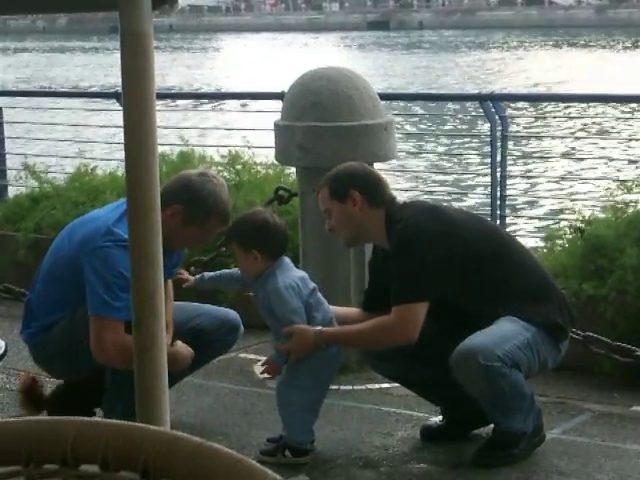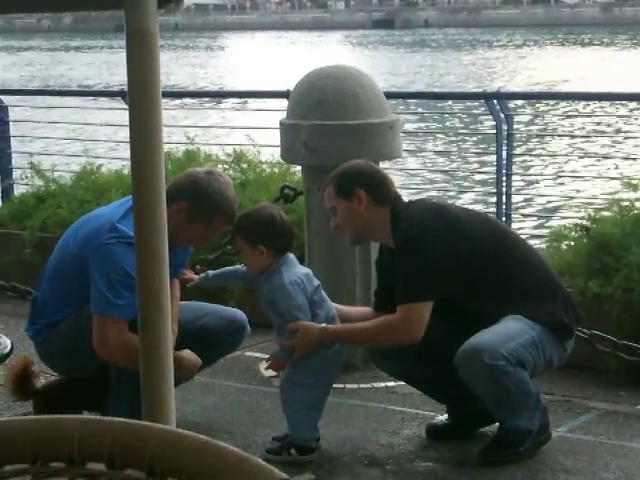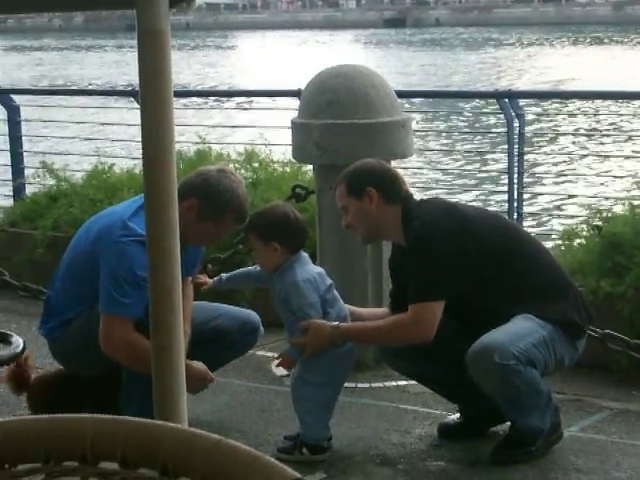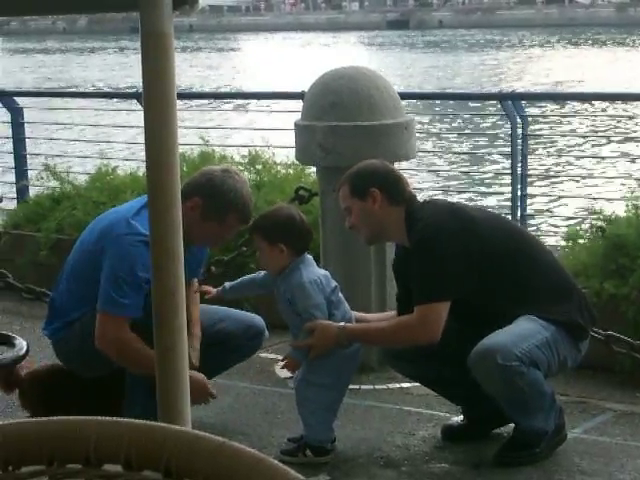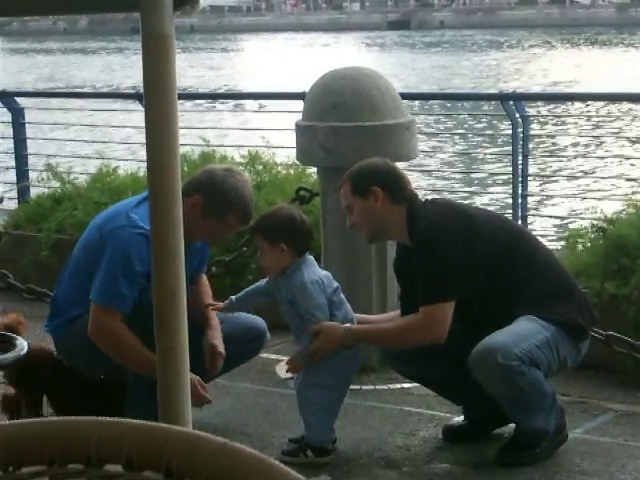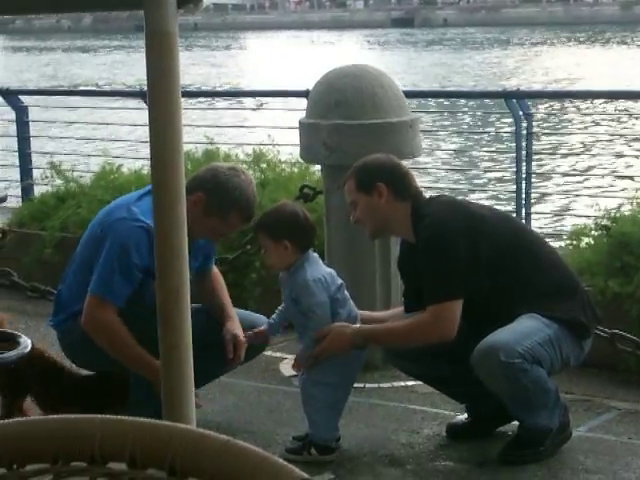
dt=0.2s
person 1, frame 1
left shoulder: (417, 230)
right shoulder: (388, 245)
left elbow: (404, 328)
right elbow: (372, 316)
left wrist: (320, 337)
left hip: (536, 323)
right hip: (476, 322)
left knee: (474, 357)
right knee: (378, 345)
left ankle: (523, 425)
right ankle: (466, 408)
person 1, frame 2
left shoulder: (422, 229)
right shoulder: (395, 244)
left elbow: (408, 327)
right elbow: (383, 316)
left wrist: (324, 334)
left hip: (541, 321)
right hip: (481, 320)
left knee: (479, 355)
right knee: (384, 344)
left ankle: (529, 423)
right ankle: (471, 407)
person 1, frame 3
left shoulder: (433, 227)
right shoulder: (408, 241)
left elbow: (421, 327)
right elbow: (401, 316)
left wrist: (336, 333)
left hip: (552, 320)
right hip: (493, 319)
left knee: (489, 355)
right knee: (395, 343)
left ankle: (540, 422)
right ankle: (483, 406)
person 1, frame 4
left shoulder: (437, 228)
right shoulder: (411, 243)
left elbow: (426, 328)
right elbow: (409, 318)
left wrist: (343, 333)
left hip: (555, 321)
right hip: (497, 321)
left knee: (492, 356)
right knee: (399, 346)
left ankle: (544, 424)
right ankle: (486, 408)
person 1, frame 5
left shoulder: (439, 228)
right shoulder: (412, 244)
left elbow: (433, 328)
right elbow: (414, 318)
left wrist: (348, 335)
right wrist: (349, 320)
left hip: (556, 321)
right hip: (496, 322)
left knee: (493, 356)
right knee: (399, 346)
left ankle: (545, 424)
right ankle: (487, 407)
person 1, frame 6
left shoulder: (443, 225)
right shoulder: (415, 242)
left elbow: (441, 326)
right elbow: (419, 314)
left wrist: (357, 336)
left hip: (558, 319)
right hip: (498, 320)
left knee: (496, 354)
right knee: (400, 343)
left ankle: (549, 421)
right ankle: (491, 405)
person 2, frame 1
left shoulder: (281, 286)
right shoulder: (267, 272)
right elbow: (233, 278)
left wrist: (278, 359)
right wrist: (198, 280)
left hip: (317, 347)
left knee: (293, 392)
right knee: (290, 390)
left ankle: (298, 446)
right ankle: (298, 436)
person 2, frame 2
left shoulder: (285, 283)
right shoulder: (270, 270)
right elbow: (238, 275)
left wrist: (283, 355)
right wrist: (202, 279)
left hip: (320, 345)
left knee: (296, 390)
right knee: (294, 388)
left ankle: (303, 445)
right ankle: (304, 434)
person 2, frame 3
left shoulder: (299, 280)
right shoulder: (282, 269)
right elbow: (252, 275)
left wrist: (293, 353)
right wrist: (216, 282)
left hip: (331, 345)
left knee: (307, 388)
right knee: (305, 387)
left ankle: (314, 444)
right ankle: (316, 433)
person 2, frame 4
left shoulder: (304, 281)
right shoulder: (285, 272)
right elbow: (257, 282)
left wrist: (298, 354)
right wrist: (222, 291)
left hip: (336, 347)
left knee: (311, 390)
right knee: (307, 388)
left ankle: (318, 446)
right ankle: (319, 435)
person 2, frame 5
left shoulder: (305, 282)
right shoulder: (285, 274)
left elbow: (319, 324)
right elbow: (262, 289)
left wrist: (301, 356)
right wrist: (229, 304)
left hip: (337, 348)
left knee: (313, 391)
right knee: (307, 388)
left ankle: (319, 446)
right ankle: (320, 435)
person 2, frame 6
left shoulder: (309, 279)
right shoulder: (293, 272)
left elbow: (321, 322)
right elbow: (290, 306)
left wrist: (306, 353)
right wrist: (270, 327)
left knee: (317, 387)
right knee: (311, 384)
left ankle: (323, 444)
right ankle: (323, 433)
person 3, frame 1
left shoulder: (168, 226)
right shoulder: (113, 245)
left elbow: (163, 281)
right elbow: (107, 347)
left wrist: (167, 336)
right wrist: (171, 357)
left hip: (112, 319)
left knee: (226, 325)
right ankle: (122, 420)
person 3, frame 2
left shoulder: (173, 224)
right shoulder: (119, 242)
left elbow: (171, 280)
right elbow: (109, 344)
left wrist: (170, 334)
right wrist: (176, 363)
left hip: (127, 321)
left knee: (232, 325)
left ankle: (136, 388)
right ankle: (126, 419)
person 3, frame 3
left shoulder: (188, 223)
right shoulder: (130, 241)
left elbow: (183, 280)
right elbow: (115, 341)
left wrist: (182, 334)
right wrist: (184, 371)
left hip: (137, 321)
left knee: (246, 327)
right ankle: (140, 418)
person 3, frame 4
left shoulder: (193, 224)
right shoulder: (133, 239)
left elbow: (189, 282)
right elbow: (110, 339)
left wrist: (193, 338)
left hip: (143, 323)
left knee: (250, 331)
left ankle: (151, 388)
right ankle: (142, 419)
person 3, frame 5
left shoulder: (195, 222)
right shoulder: (133, 232)
left elbow: (195, 279)
right elbow: (103, 329)
left wrist: (212, 328)
left hip: (146, 325)
left knee: (252, 332)
left ankle: (148, 389)
right ankle: (144, 420)
person 3, frame 6
left shoulder: (198, 218)
right shoulder: (134, 226)
left elbow: (206, 272)
right elbow: (95, 318)
left wrist: (230, 320)
right wrist: (159, 375)
left hip: (149, 322)
left knee: (254, 330)
left ankle: (158, 391)
right ankle: (147, 417)
